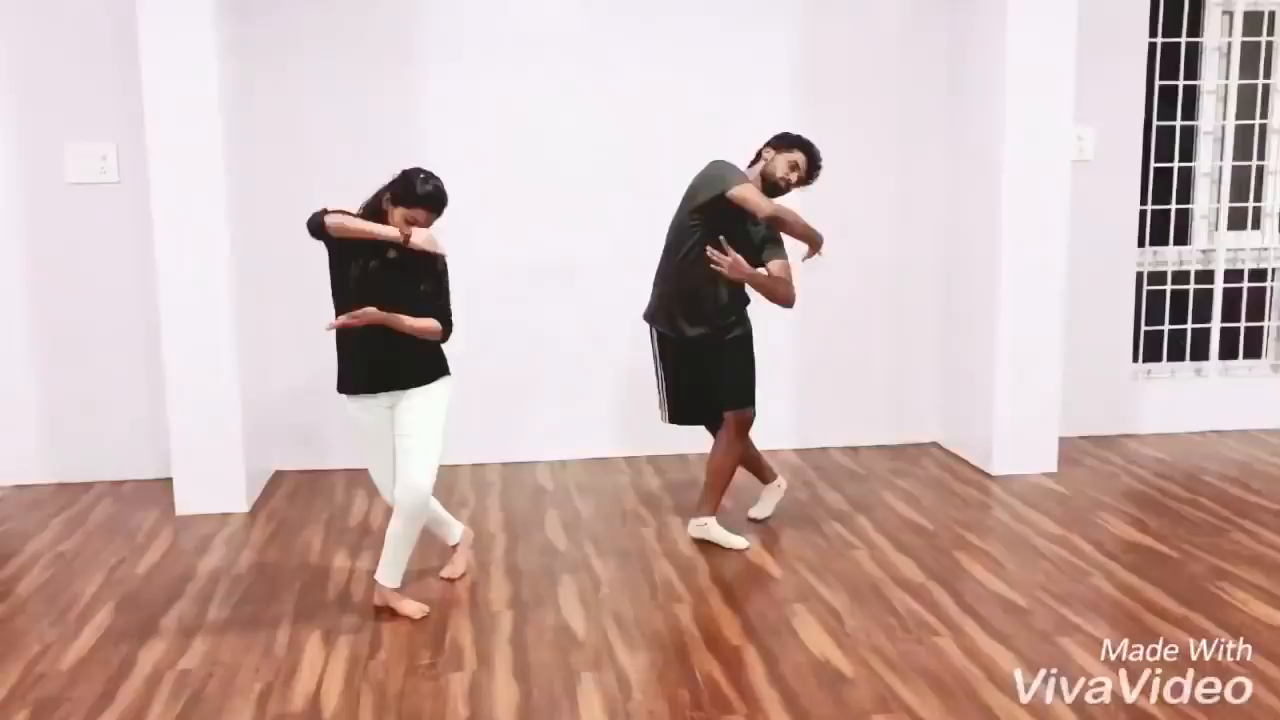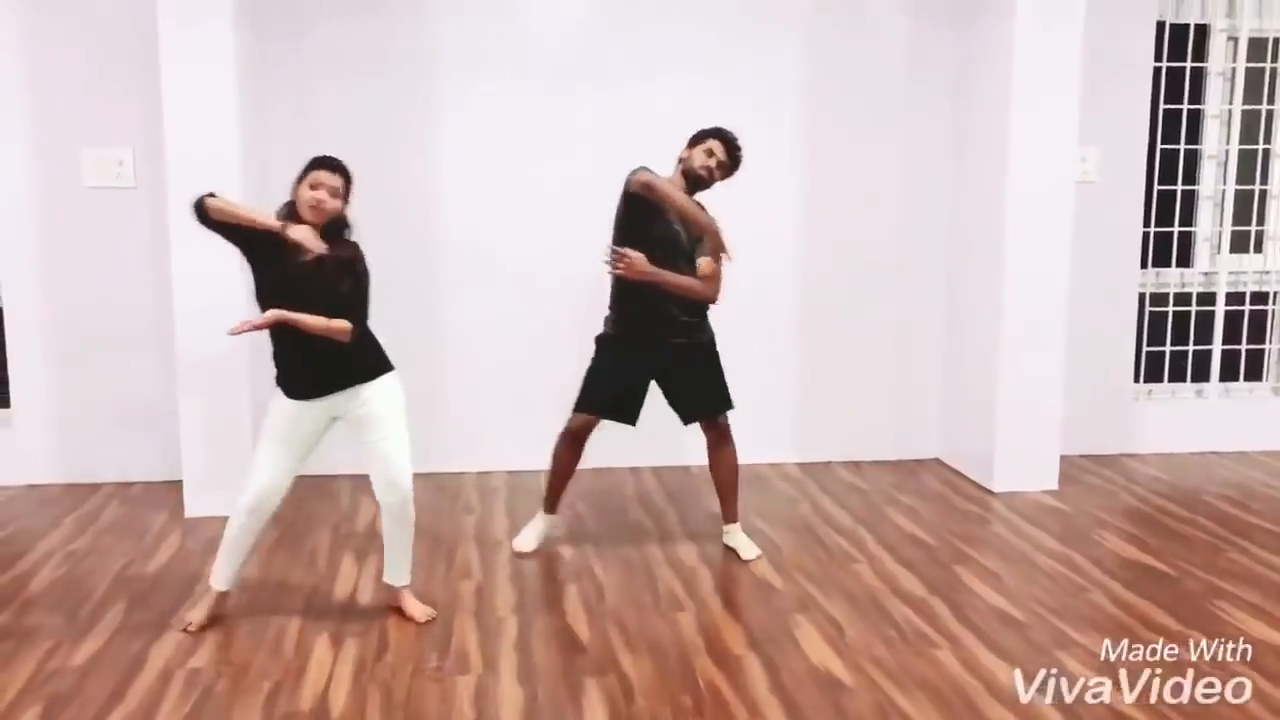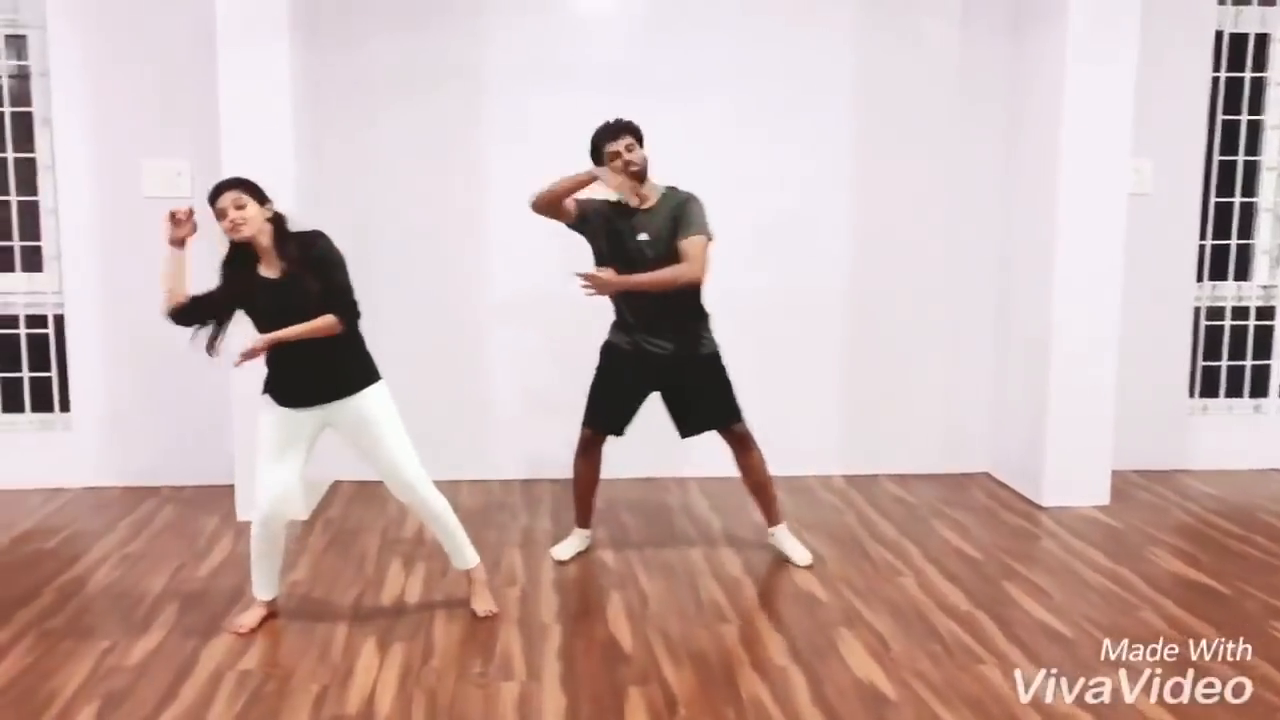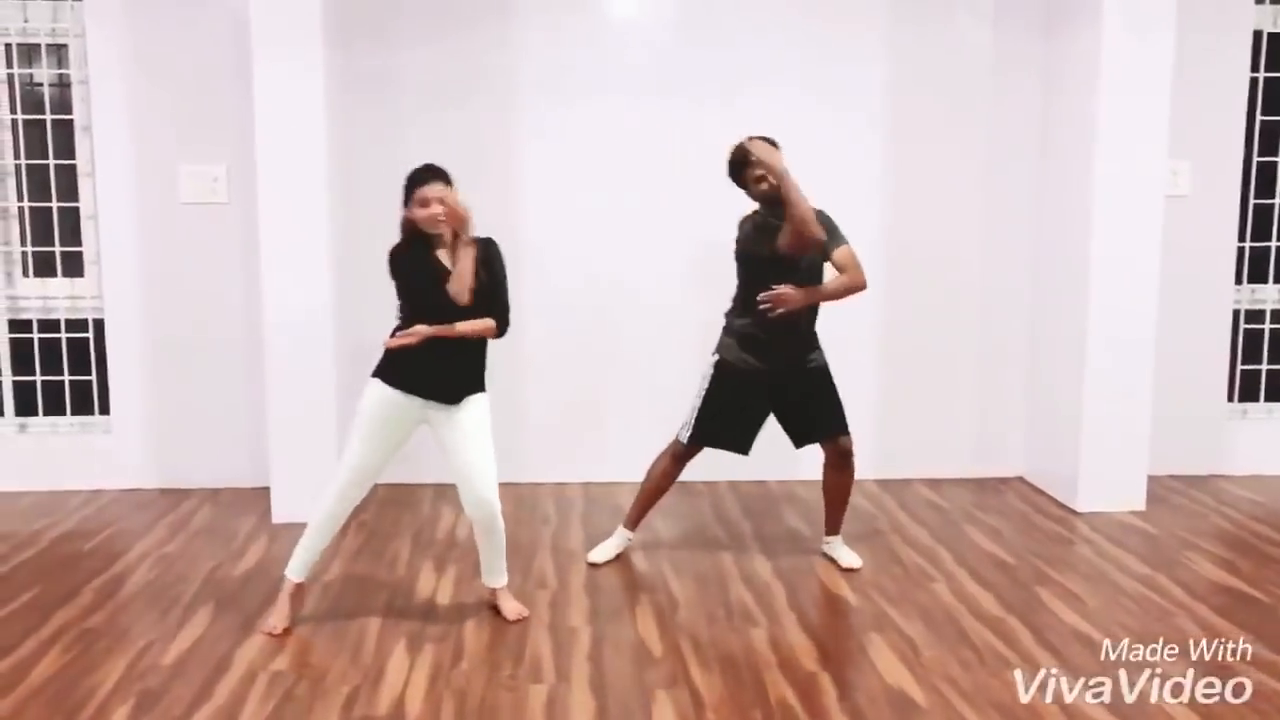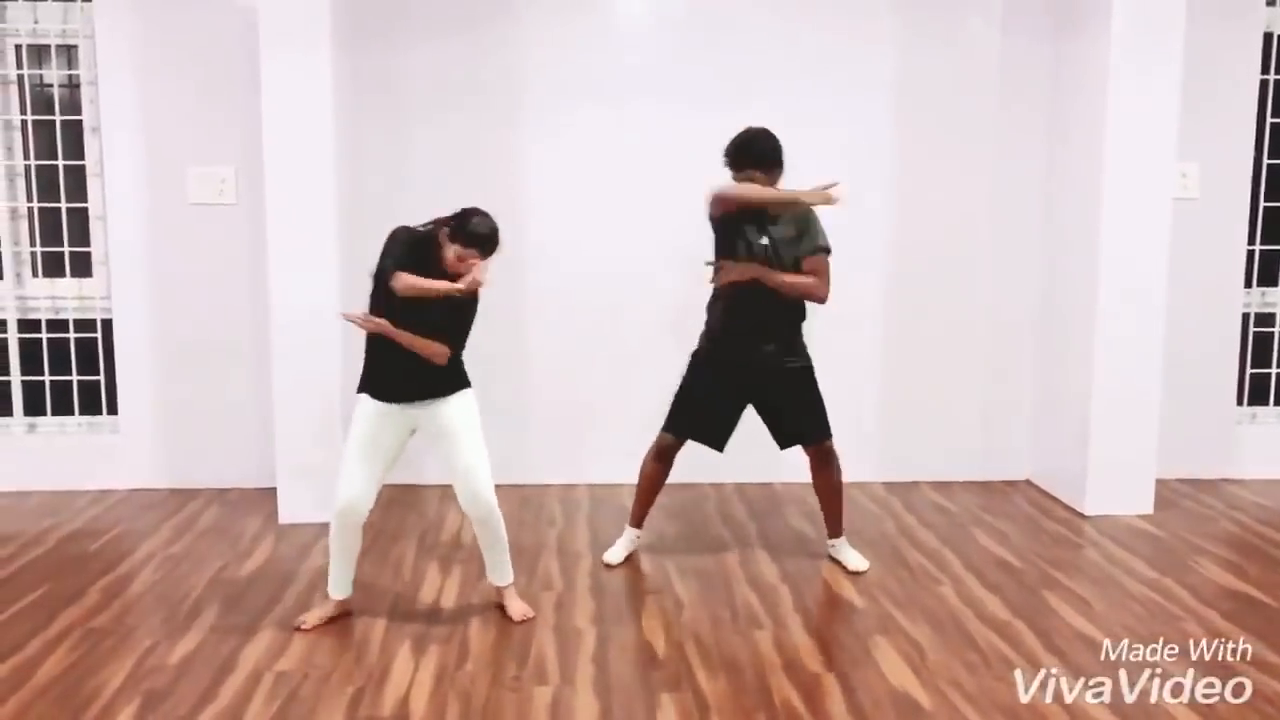
dt=0.5s
person 1, frame 1
left shoulder: (429, 260)
right shoulder: (349, 240)
left elbow: (440, 329)
right elbow: (318, 223)
left wrist: (380, 316)
right wrist: (398, 237)
left hip: (422, 384)
right hip: (365, 387)
left knee: (414, 486)
right knee: (394, 490)
left ankle: (387, 586)
right ankle: (458, 535)
person 1, frame 2
left shoulder: (347, 256)
right shoulder: (264, 242)
left elbow: (351, 329)
right elbow: (206, 208)
left wrist: (283, 315)
right wrist: (283, 228)
left hip: (367, 383)
right hip: (300, 392)
left knee: (397, 487)
right knee: (258, 494)
left ankle: (400, 587)
right ankle: (217, 590)
person 1, frame 3
left shoulder: (313, 248)
right shoulder: (241, 276)
left elbow: (344, 315)
right elbow: (180, 313)
left wrist: (274, 338)
right wrist: (177, 247)
left hip: (354, 390)
right hip: (287, 400)
left knee: (413, 485)
right knee: (270, 504)
left ankle: (475, 573)
right ankle: (265, 599)
person 1, frame 4
left shoulder: (486, 251)
right shoulder: (403, 255)
left elbow: (498, 323)
right elbow: (453, 303)
left wrist: (436, 330)
right wrist: (463, 243)
left hip: (462, 394)
right hip: (398, 387)
left knee: (482, 499)
right knee: (347, 487)
left ankle: (497, 587)
right ankle: (292, 587)
person 1, frame 5
left shoulder: (465, 290)
right shoulder: (403, 243)
left elbow: (445, 353)
right elbow: (397, 285)
left wrist: (390, 330)
right wrist: (457, 286)
left hip: (445, 397)
right hip: (381, 398)
left knee: (479, 497)
right knee: (348, 503)
left ankle: (504, 586)
right ankle: (337, 599)
person 2, frame 1
left shoulder: (767, 228)
right shoulder: (718, 173)
left elbow: (786, 295)
right elbow: (771, 210)
left wrist: (747, 274)
right wrist: (814, 239)
left hip: (728, 327)
right hip: (675, 325)
left knee: (737, 417)
right knee: (716, 423)
left ankle: (704, 518)
right ankle: (772, 481)
person 2, frame 2
left shoulder: (700, 221)
right shoulder: (642, 186)
left elbow: (709, 290)
right elbow: (651, 184)
left wrist: (651, 272)
right wrist: (713, 232)
left hip: (687, 337)
right hip: (626, 333)
left knee: (718, 426)
right knee: (577, 425)
left ankle: (732, 528)
right ankle: (547, 516)
person 2, frame 3
left shoulder: (682, 205)
right shoulder: (601, 214)
left elbow: (693, 270)
right elbow: (540, 203)
left wrist: (622, 283)
right wrist: (594, 175)
left hip: (688, 345)
right hip: (628, 347)
left knee: (737, 433)
right knee: (590, 437)
left ankle: (778, 530)
right ankle: (581, 531)
person 2, frame 4
left shoulder: (818, 219)
right shoulder: (752, 228)
left elbow: (856, 277)
right elbow: (808, 239)
left wrist: (807, 296)
right wrist: (780, 173)
left hip: (802, 359)
right hip: (744, 359)
left knee: (841, 447)
right knee: (684, 447)
left ankle: (832, 539)
right ankle: (625, 532)
person 2, frame 5
left shoulder: (803, 220)
right shoulder: (726, 209)
left elbow: (820, 290)
right elbow: (729, 195)
left wrist: (753, 272)
right wrist: (801, 196)
left hip: (782, 355)
right hip: (722, 353)
left knee: (821, 447)
right knee: (667, 441)
left ankle: (837, 541)
right ankle: (632, 533)
